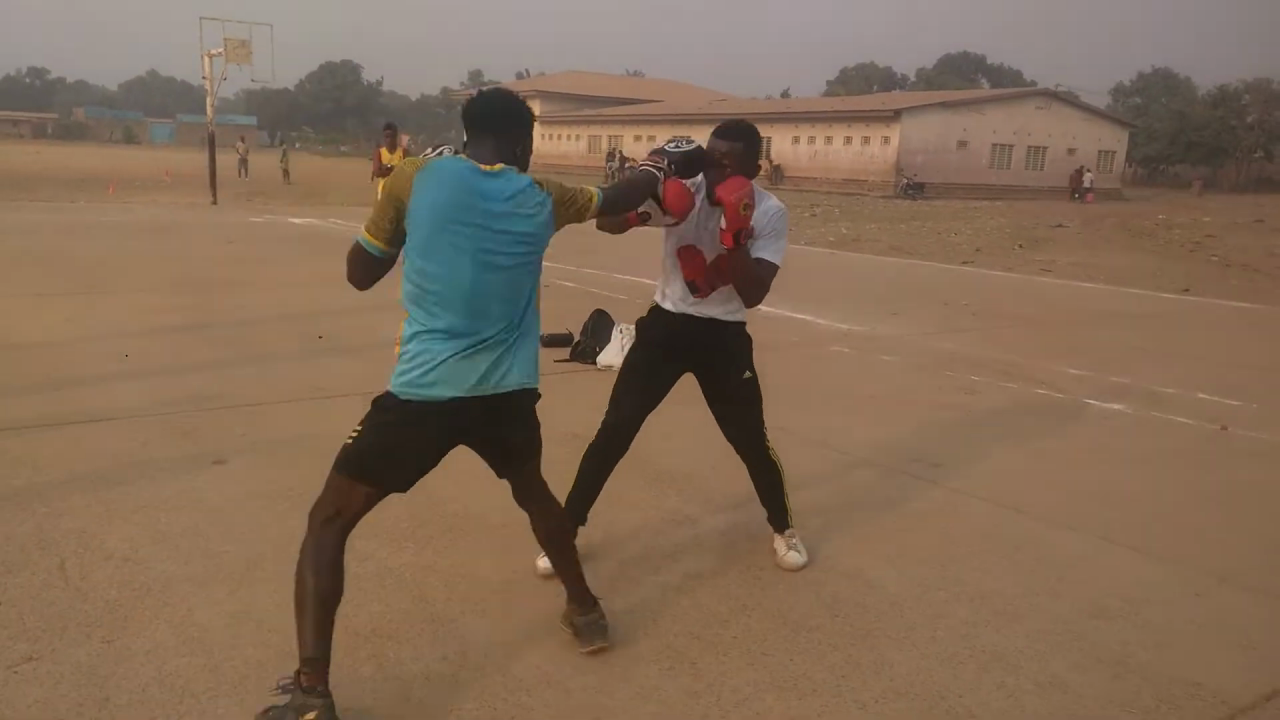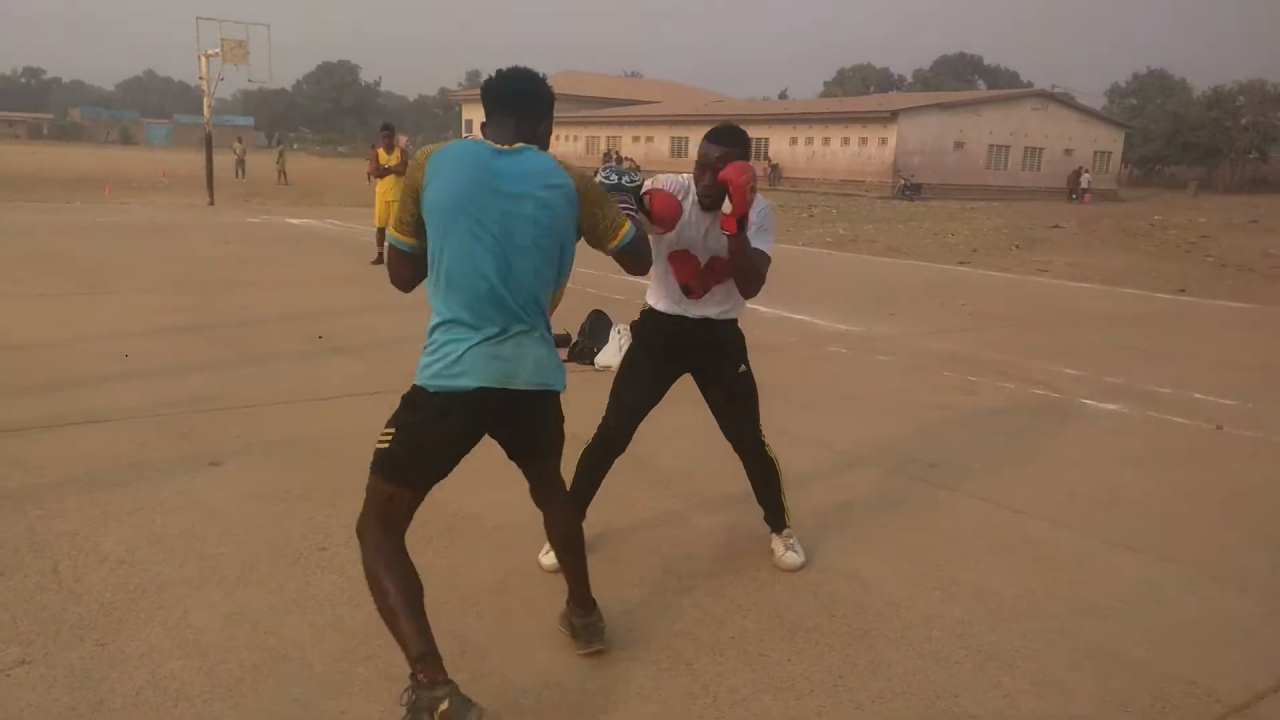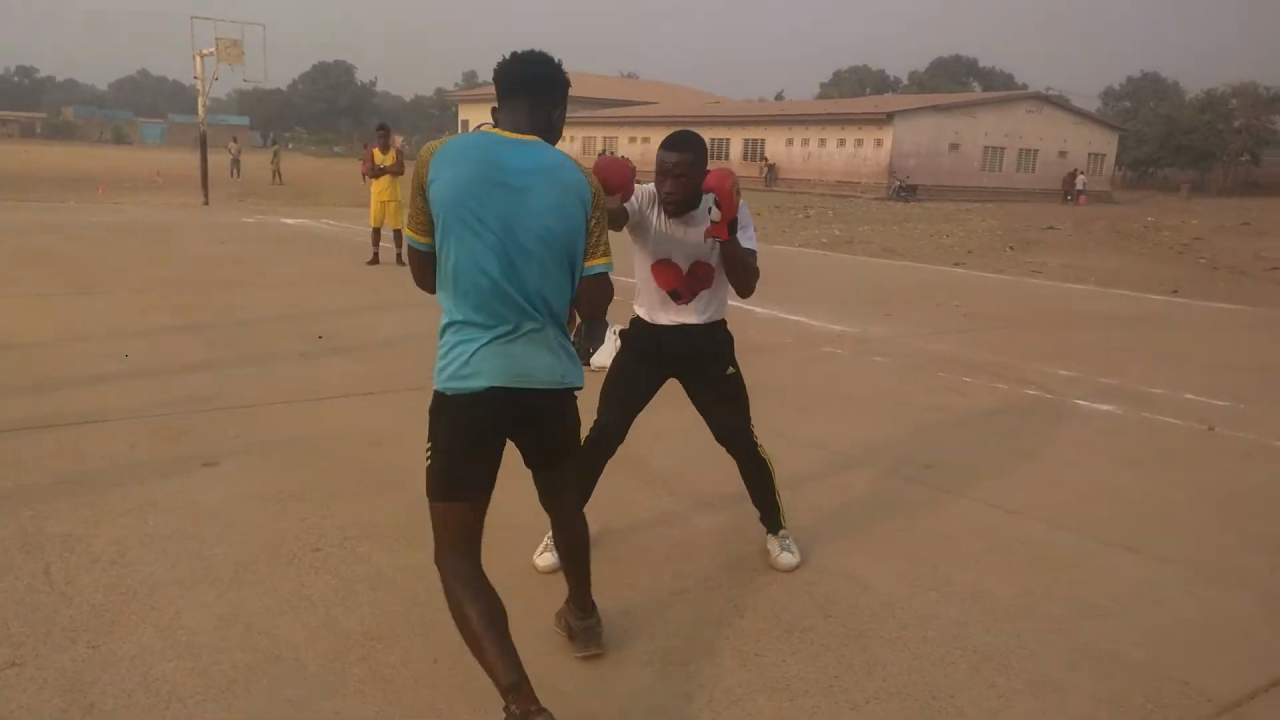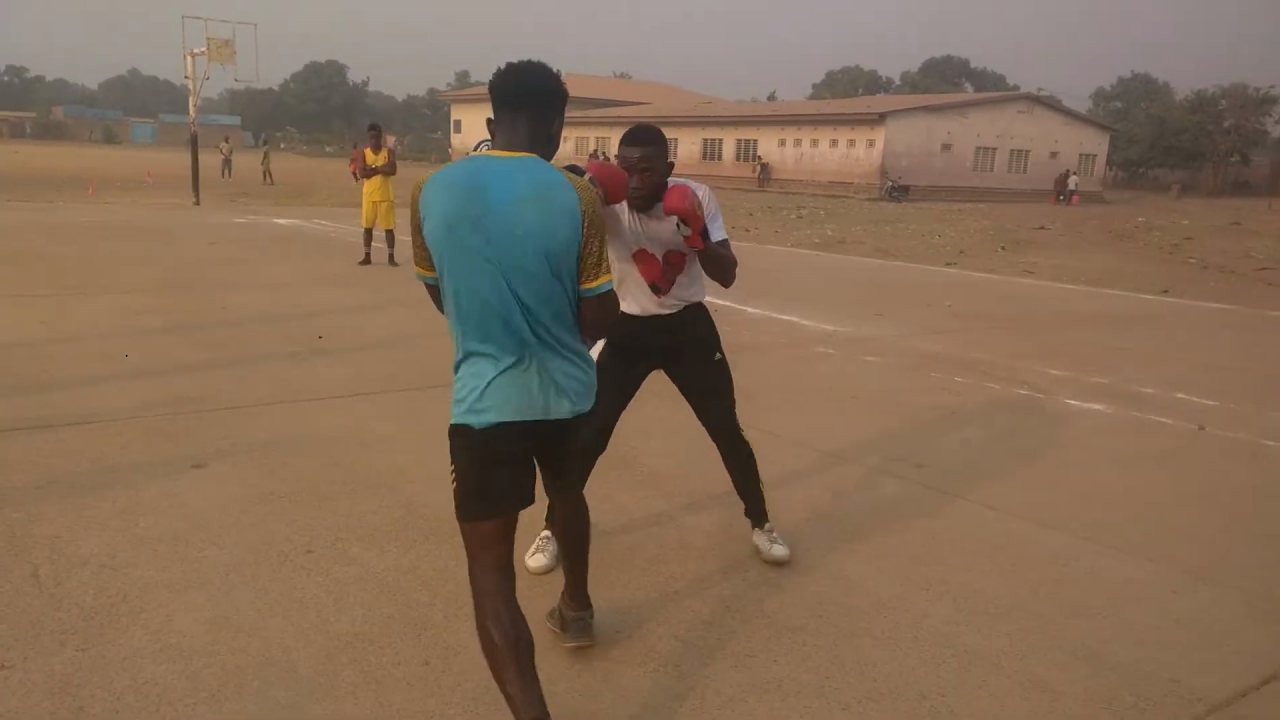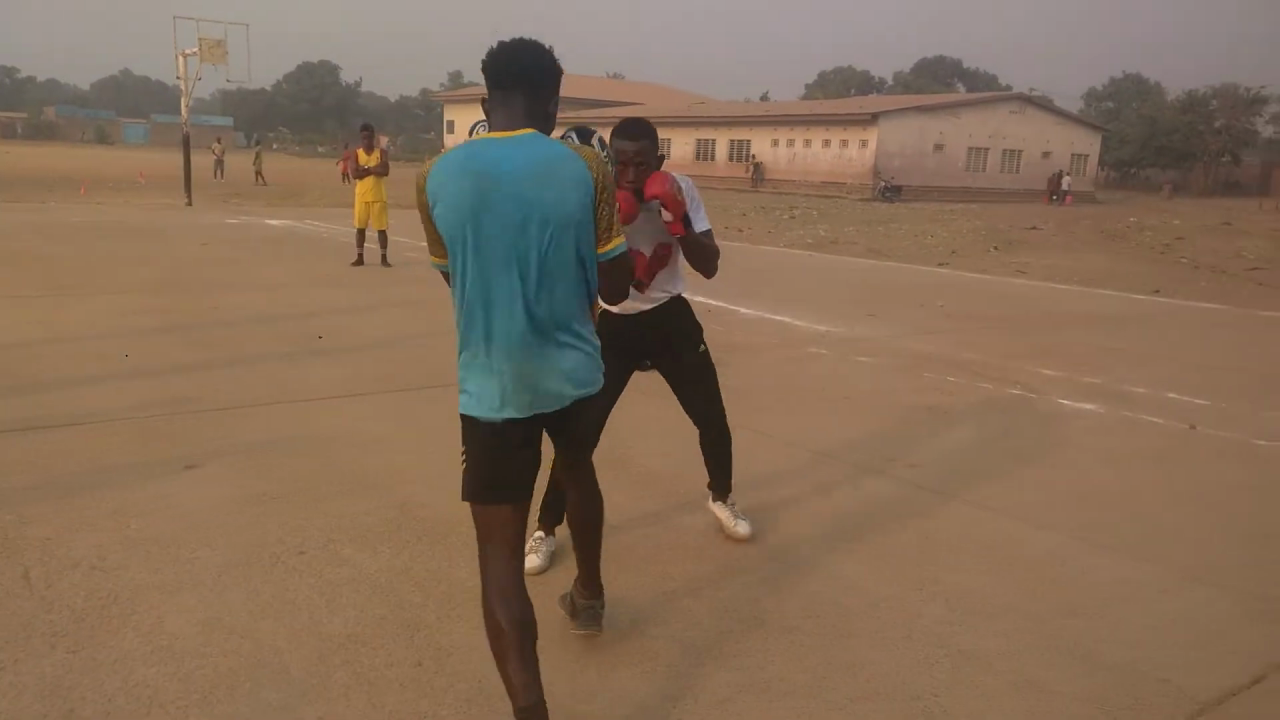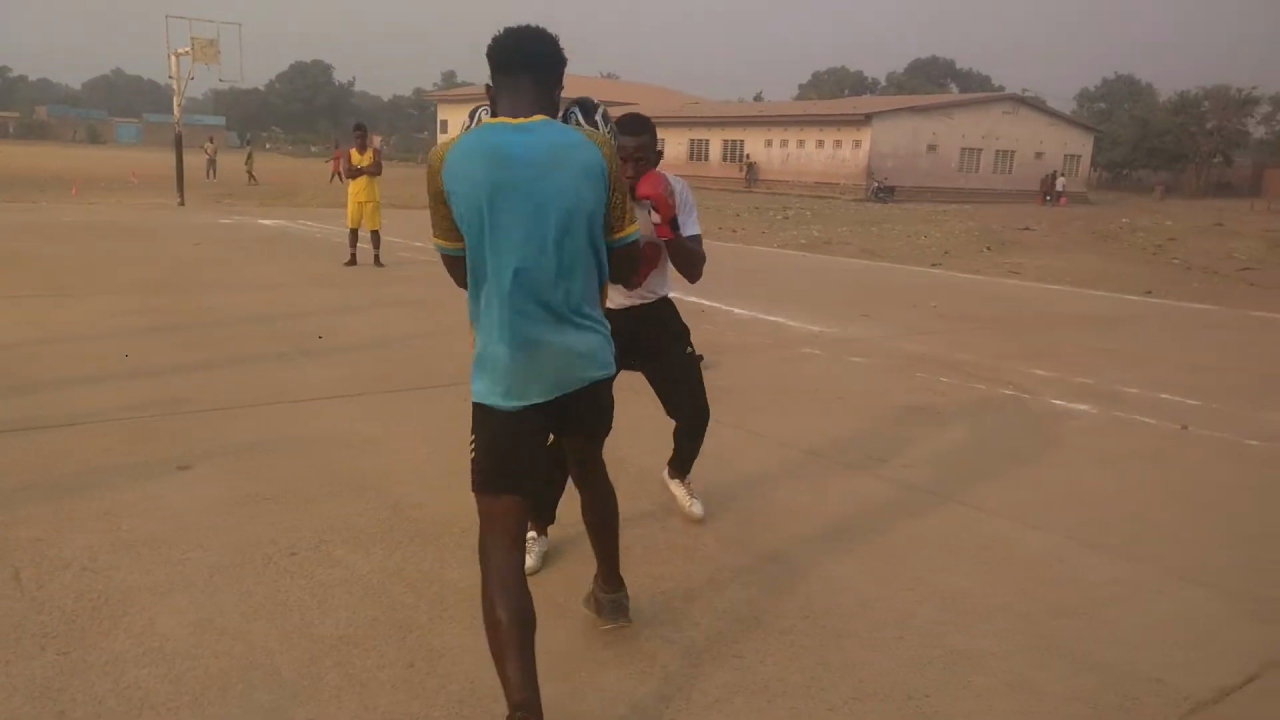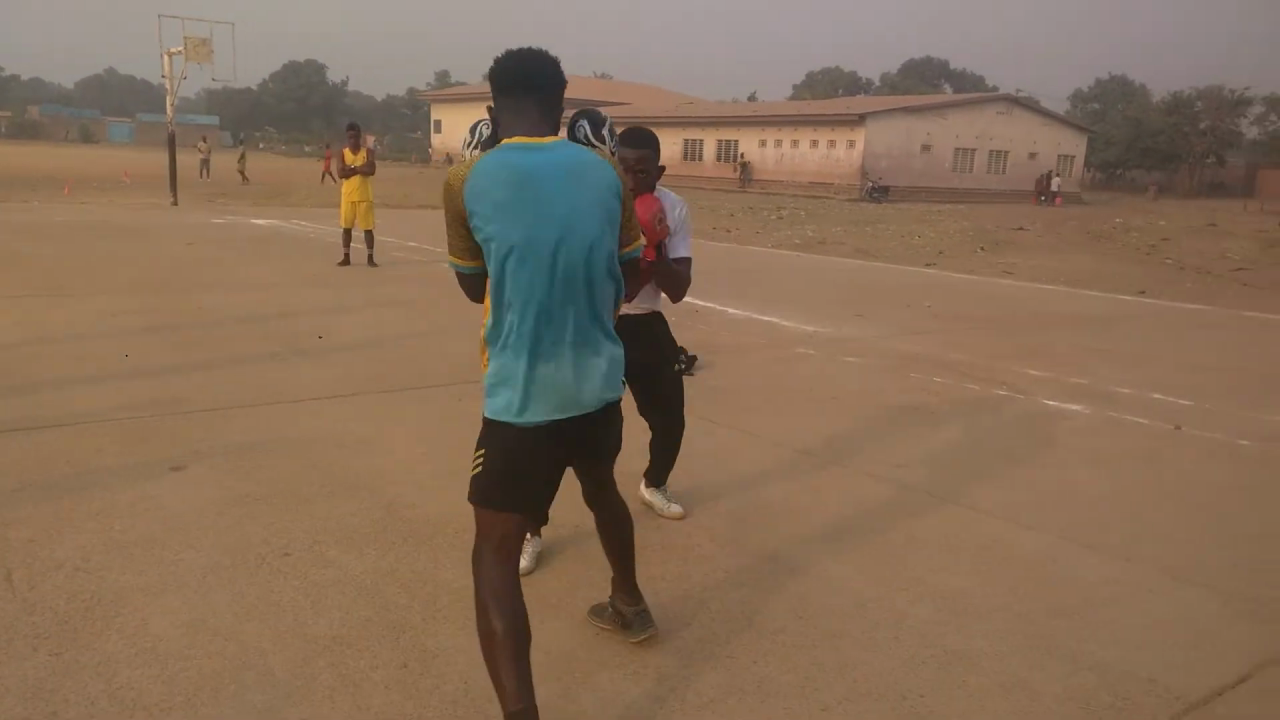
dt=0.1s
person 1, frame 1
left shoulder: (415, 177)
right shoulder: (545, 198)
left elbow: (360, 274)
right elbow: (624, 198)
right wrist: (662, 168)
left hip: (425, 388)
right hip: (510, 388)
left knee: (327, 526)
right knee: (532, 490)
right ankle: (583, 610)
person 1, frame 2
left shoulder: (432, 164)
right shoulder: (570, 185)
left elbow: (402, 274)
right elbow: (639, 261)
right wrist: (626, 208)
left hip: (450, 378)
right hip: (533, 379)
left knee: (378, 531)
right knee: (548, 488)
right ankle: (582, 611)
person 1, frame 3
left shoulder: (438, 162)
right shoulder: (580, 181)
left elbow: (424, 272)
right elbow: (595, 308)
left hip: (467, 380)
right hip: (549, 379)
left knee: (457, 557)
right knee: (560, 495)
right ankle: (581, 614)
person 1, frame 4
left shoulder: (431, 191)
right shoulder: (575, 197)
right elbow: (601, 319)
left hip: (485, 403)
right hip: (566, 392)
left knee: (489, 573)
right knee: (564, 487)
right ankle: (576, 607)
person 1, frame 5
left shoulder: (436, 176)
right shoulder: (586, 169)
right elbow: (617, 284)
left hip: (495, 389)
right hip: (576, 375)
left knee: (501, 557)
right knee: (577, 469)
right ankle: (587, 594)
person 1, frame 6
left shoulder: (447, 161)
right shoulder: (596, 155)
left elbow: (459, 271)
right elbow: (627, 270)
left hip: (506, 379)
right hip: (587, 363)
left knee: (501, 551)
right knee: (588, 468)
right ankle: (610, 588)
person 1, frame 7
left shoulder: (467, 183)
right shoulder: (606, 174)
left elbow: (475, 288)
left hip: (521, 399)
right hip: (598, 384)
left knee: (494, 562)
right knee: (600, 487)
right ankle: (627, 601)
person 2, frame 1
left shoulder: (768, 213)
left elbow: (753, 296)
right elbow: (608, 223)
left hip: (724, 336)
right hip: (664, 327)
left knee: (752, 441)
right knee: (614, 431)
left ankle: (783, 529)
right ankle: (566, 530)
person 2, frame 2
left shoulder: (757, 211)
right shoulder: (667, 190)
left elbow: (750, 288)
left wrist: (734, 221)
left hip: (719, 335)
right hip: (659, 328)
left knee: (749, 439)
right knee: (613, 430)
left ankle: (780, 529)
person 2, frame 3
left shoulder: (730, 210)
right shoulder: (638, 200)
left elbow: (747, 285)
right elbow: (601, 219)
left wrist: (728, 227)
left hip: (706, 339)
right hip: (647, 336)
left knee: (740, 439)
right knee: (602, 435)
left ankle: (776, 530)
right ankle: (559, 530)
person 2, frame 4
left shoulder: (697, 197)
right shoulder: (610, 202)
left elbow: (726, 275)
left wrist: (695, 230)
left hip: (689, 326)
right hip: (630, 328)
left knee: (726, 428)
right knee: (591, 430)
left ankle: (761, 524)
right ankle: (553, 529)
person 2, frame 5
left shoulder: (681, 191)
left elbow: (709, 267)
left wrist: (680, 221)
left hip: (671, 318)
right hip: (615, 323)
left knee: (711, 416)
left ankle: (721, 496)
right ankle: (545, 529)
person 2, frame 6
left shoulder: (674, 191)
left elbow: (694, 272)
left wrist: (667, 224)
left hip: (657, 318)
right hip: (602, 321)
left knee: (694, 413)
left ankle: (677, 474)
right ankle: (537, 529)
person 2, frame 7
left shoulder: (673, 209)
left elbow: (677, 291)
left wrist: (655, 244)
left hip: (646, 327)
left knee: (669, 419)
left ankle: (654, 484)
right ankle: (529, 530)
